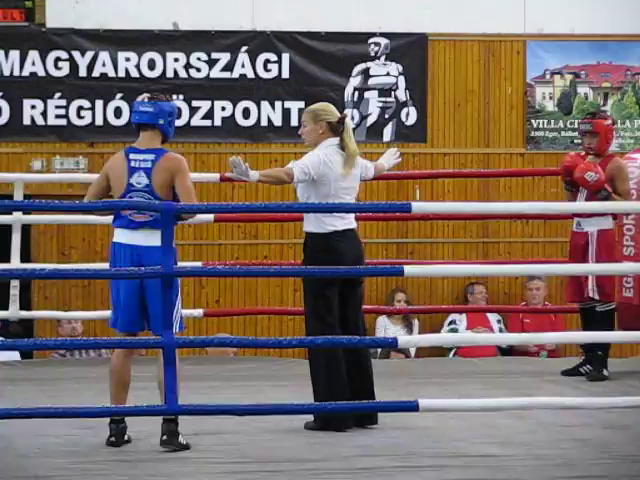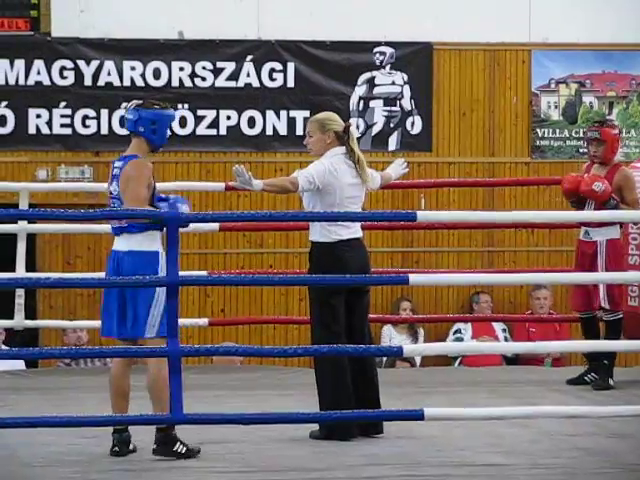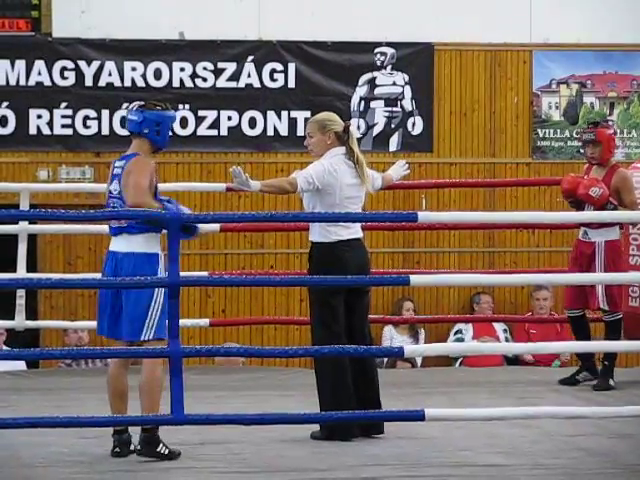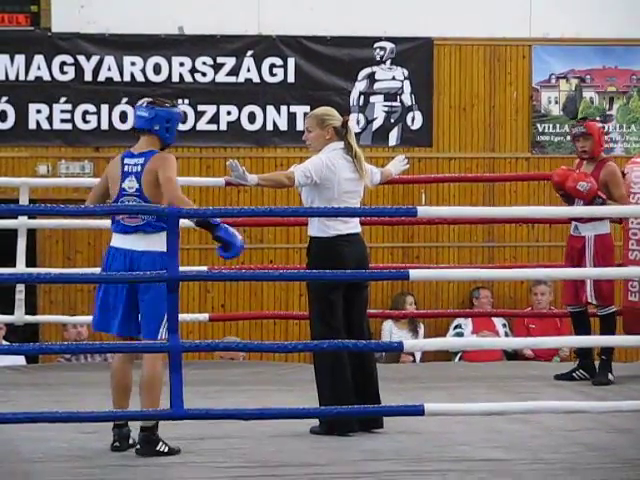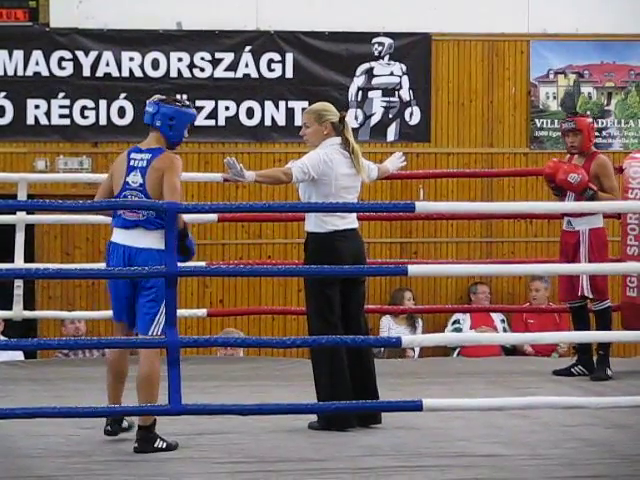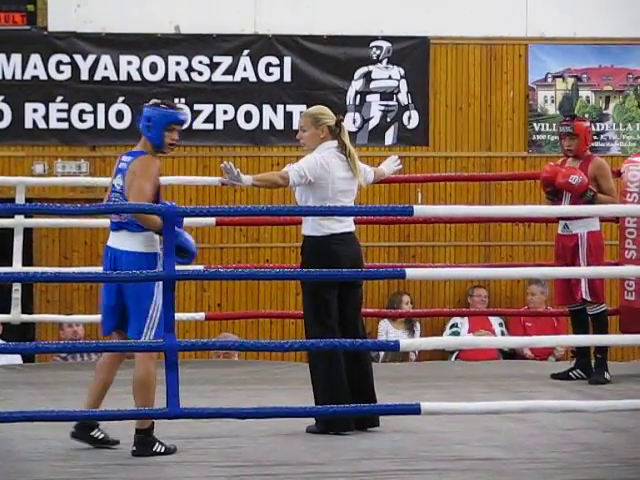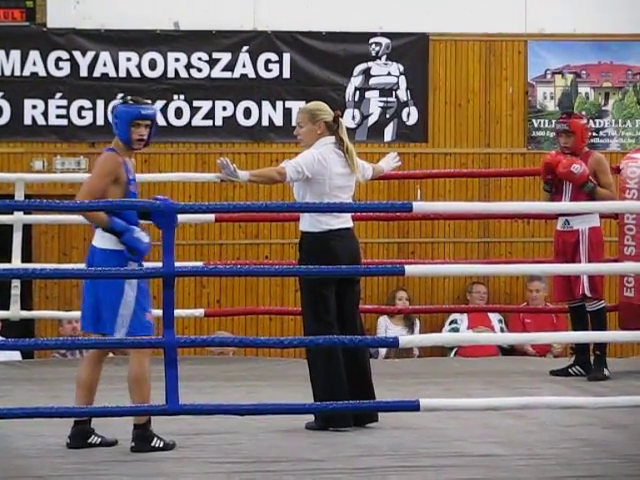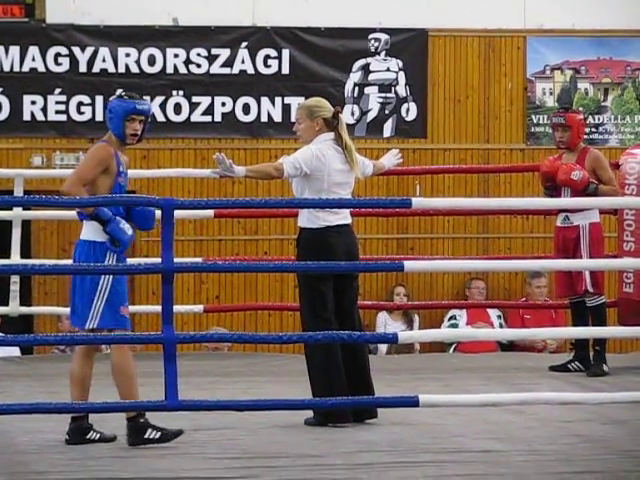
dt=0.3s
person 1, frame 1
left shoulder: (116, 160)
right shoulder: (173, 161)
left elbow: (89, 203)
right elbow: (188, 209)
left hip: (124, 250)
right hip: (157, 253)
left knee: (124, 341)
left ankle: (117, 426)
right ankle: (169, 427)
person 1, frame 2
left shoulder: (119, 165)
right shoulder: (140, 165)
right elbow: (137, 211)
right wrist: (171, 213)
left hip: (119, 256)
right hip: (145, 258)
left knee: (124, 349)
right knee: (157, 347)
left ankle: (120, 435)
right ankle: (164, 435)
person 1, frame 3
left shoulder: (119, 164)
right shoulder: (143, 163)
right elbow: (142, 204)
left hip: (117, 257)
right hip: (144, 259)
left knee: (122, 350)
right knee: (153, 349)
left ankle: (121, 436)
right ankle: (149, 436)
person 1, frame 4
left shoulder: (116, 163)
right shoulder: (163, 160)
left elbow: (91, 205)
right elbow: (177, 200)
right wrist: (217, 228)
left hip: (119, 254)
right hip: (153, 258)
left knee: (124, 346)
right knee: (155, 348)
left ankle: (120, 430)
right ankle: (148, 435)
person 1, frame 5
left shoulder: (123, 158)
right shoulder: (170, 160)
left elbow: (98, 204)
right elbow: (172, 208)
right wrist: (185, 236)
left hip: (120, 250)
right hip: (153, 255)
left knee: (125, 333)
right knee: (151, 344)
left ankle: (114, 416)
right ankle: (146, 433)
person 1, frame 6
left shoulder: (124, 160)
right shoulder: (149, 163)
right elbow: (139, 209)
right wrist: (172, 233)
left hip: (115, 253)
right hip: (141, 258)
left knee: (118, 345)
right knee: (147, 349)
left ankle: (86, 423)
right ankle: (144, 437)
person 1, frame 7
left shoulder: (127, 163)
right shoulder: (111, 160)
right elbow: (82, 202)
left wrist: (145, 214)
right wrist: (118, 229)
left hip: (108, 256)
right hip: (116, 258)
left knee: (99, 345)
right knee: (139, 343)
left ankle: (80, 429)
right ankle: (143, 431)
person 1, frame 8
left shoulder: (120, 159)
right shoulder: (103, 151)
right elbow: (70, 188)
left wrist: (129, 213)
right wrist: (105, 218)
left hip: (99, 248)
right hip: (101, 250)
left knee: (88, 340)
right knee: (118, 335)
left ankle: (78, 425)
right ankle: (137, 423)
person 2, frame 1
left shoulder: (319, 158)
right shoulder: (352, 159)
left elbow: (287, 175)
right elbow: (374, 169)
left wrist: (252, 176)
right wrist: (388, 160)
left hip: (323, 247)
right hip: (350, 245)
left knee: (323, 329)
right knee: (352, 326)
left ankle: (333, 415)
right ankle: (362, 409)
person 2, frame 2
left shoulder: (325, 167)
right shoulder: (357, 167)
left elbow: (292, 184)
right elbow: (381, 178)
left wrist: (256, 185)
right wrist: (395, 171)
left hip: (329, 256)
right hip: (356, 254)
left knee: (329, 338)
right knee: (359, 335)
left ankle: (338, 423)
right ankle: (368, 419)
person 2, frame 3
left shoulder: (324, 168)
right shoulder: (357, 167)
left elbow: (290, 184)
right elbow: (382, 179)
left wrist: (254, 185)
right wrist: (396, 172)
left hip: (329, 256)
right hip: (357, 254)
left knee: (330, 339)
right knee: (359, 335)
left ankle: (338, 424)
right ankle: (368, 419)
person 2, frame 4
left shoulder: (323, 162)
right shoulder: (356, 162)
left elbow: (288, 178)
right elbow: (381, 175)
left wrist: (251, 179)
right wrist: (395, 167)
left hip: (328, 251)
right hip: (355, 249)
left knee: (328, 333)
right knee: (358, 330)
left ankle: (338, 418)
right ankle: (367, 413)
person 2, frame 5
left shoulder: (320, 158)
right shoulder: (353, 158)
left elbow: (286, 174)
right elbow: (378, 171)
left wrist: (249, 176)
right wrist: (392, 164)
left hip: (325, 246)
right hip: (352, 244)
left knee: (326, 328)
right knee: (354, 325)
left ankle: (336, 414)
right ankle: (365, 409)
person 2, frame 6
left shoulder: (317, 161)
right shoulder: (349, 161)
left elbow: (283, 178)
right elbow: (374, 174)
left wrist: (245, 180)
right wrist: (388, 168)
left hip: (322, 249)
right hip: (350, 248)
left knee: (323, 332)
right knee: (352, 327)
left ankle: (334, 417)
right ankle: (362, 412)
person 2, frame 7
left shoulder: (314, 157)
right shoulder: (346, 157)
left elbow: (280, 174)
right elbow: (371, 171)
left wrist: (242, 175)
right wrist: (386, 165)
left hip: (320, 246)
right hip: (347, 243)
left knee: (322, 328)
right knee: (350, 324)
left ankle: (333, 414)
right ankle: (361, 408)
person 2, frame 8
left shoulder: (313, 153)
right shoulder: (346, 153)
left elbow: (277, 169)
right elbow: (372, 167)
left wrist: (238, 171)
right wrist: (387, 162)
left hip: (317, 242)
right hip: (345, 240)
left knee: (320, 323)
right knee: (348, 319)
left ankle: (332, 410)
right ankle: (360, 404)
person 3, frame 1
left shoulder: (615, 165)
right shoulder: (580, 159)
left elbow: (627, 204)
left wrist: (602, 191)
right wrist: (568, 182)
left hip: (600, 232)
right hip: (578, 231)
left knee: (602, 295)
right knee: (583, 297)
left ankle: (601, 361)
right ankle: (589, 358)
person 3, frame 2
right shoulder: (586, 169)
left wrist: (609, 200)
right wrist: (573, 199)
left hip: (608, 242)
right hip: (585, 241)
left knee: (610, 305)
right knee: (584, 306)
left ankle: (607, 369)
right ankle: (594, 366)
person 3, frame 3
right shoulder: (587, 170)
left wrist: (608, 204)
right wrist: (573, 200)
left hip: (607, 243)
right hip: (584, 242)
left knee: (610, 306)
right knee: (574, 306)
left ankle: (607, 370)
right ankle: (587, 366)
person 3, frame 4
left shoulder: (609, 169)
right shoulder: (578, 165)
left elbow: (624, 208)
left wrist: (596, 198)
right wrist: (565, 193)
left hip: (597, 237)
right hip: (576, 236)
left knee: (602, 300)
right knee: (574, 302)
left ankle: (606, 364)
right ankle: (585, 363)
person 3, frame 5
left shoulder: (600, 161)
right shoulder: (568, 161)
left elbow: (615, 200)
left wrist: (587, 190)
right wrist: (555, 186)
left hip: (590, 231)
right hip: (569, 230)
left knee: (596, 293)
right knee: (573, 296)
left ankle: (603, 360)
right ankle: (584, 359)
person 3, frame 6
left shoulder: (597, 164)
right shoulder: (561, 165)
left elbow: (614, 202)
left wrist: (586, 192)
right wrist: (550, 192)
left hip: (587, 234)
right hip: (564, 234)
left knee: (593, 297)
right knee: (572, 301)
left ankle: (601, 364)
right ankle: (582, 363)
person 3, frame 7
left shoulder: (595, 160)
right shoulder: (558, 160)
left elbow: (612, 197)
left wrist: (585, 183)
right wrist: (549, 180)
left hip: (587, 230)
right hip: (563, 231)
left knee: (591, 294)
right knee: (572, 297)
left ankle: (600, 361)
right ankle: (581, 360)
person 3, frame 8
left shoulder: (593, 156)
right shoulder: (556, 160)
left elbow: (615, 191)
left wrist: (587, 185)
right wrist: (548, 185)
left hip: (586, 226)
right hip: (563, 227)
left knee: (592, 289)
right knee: (572, 293)
left ankle: (599, 356)
right ankle: (580, 355)
